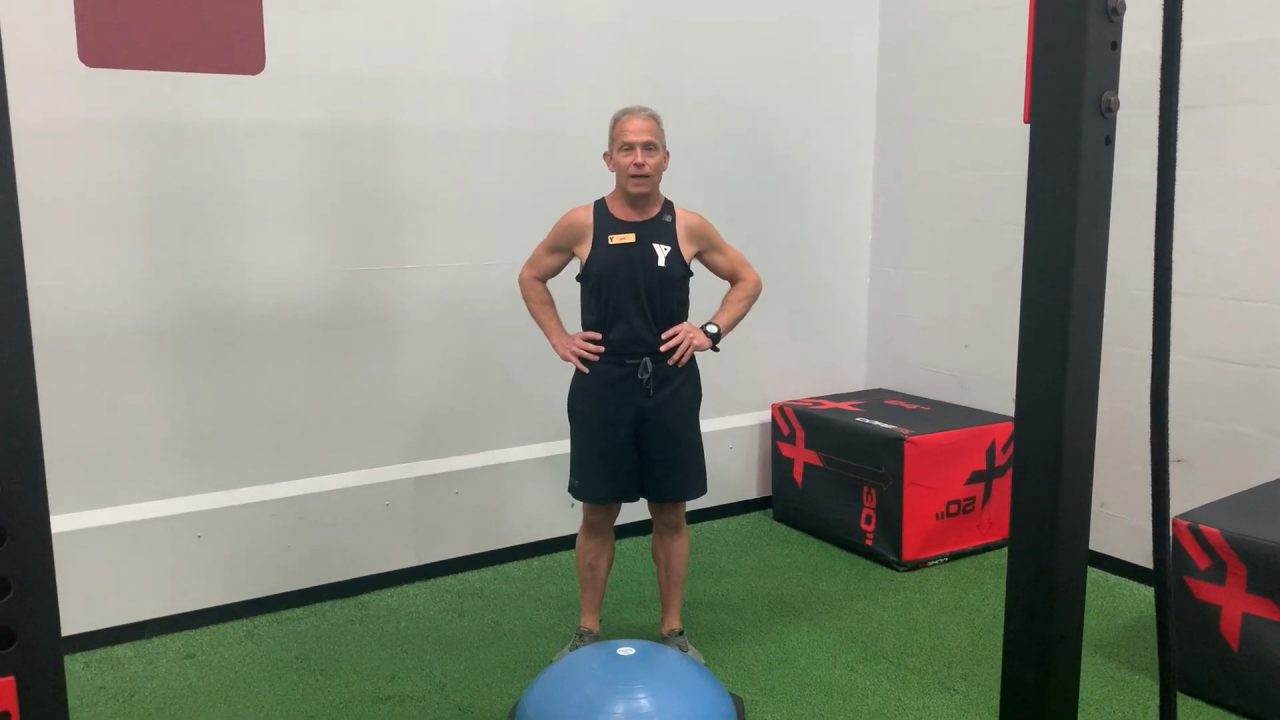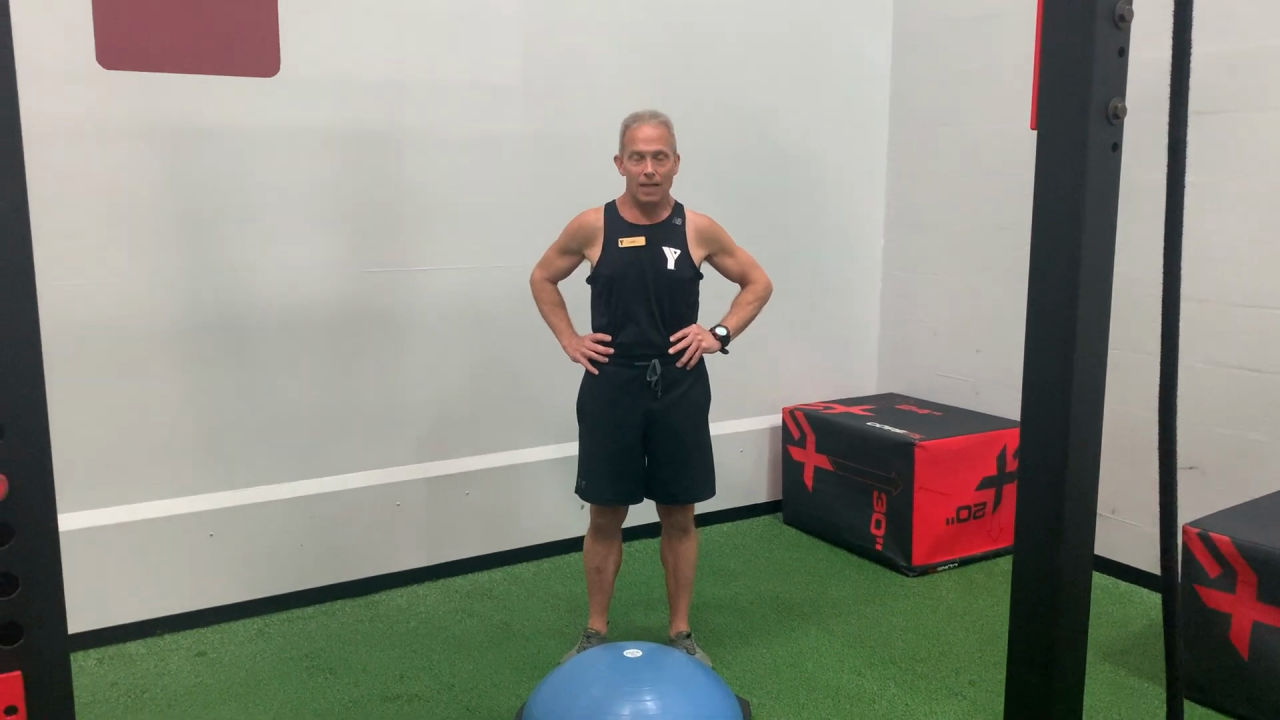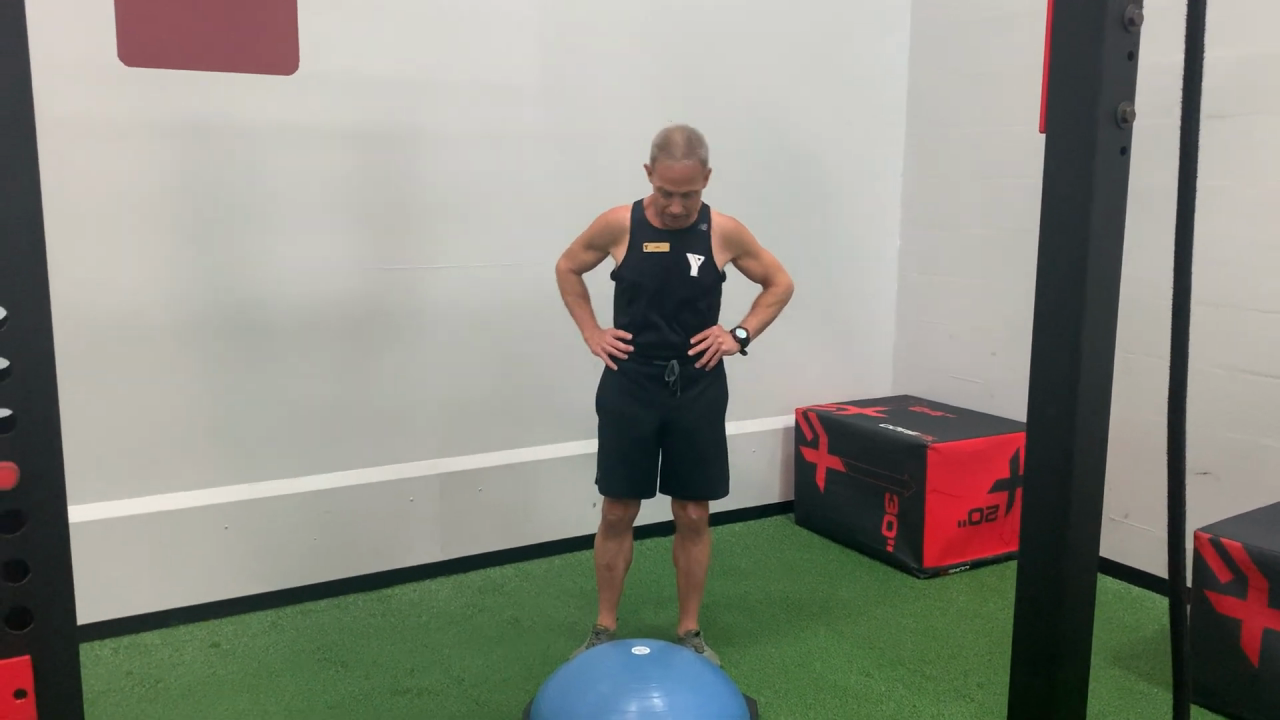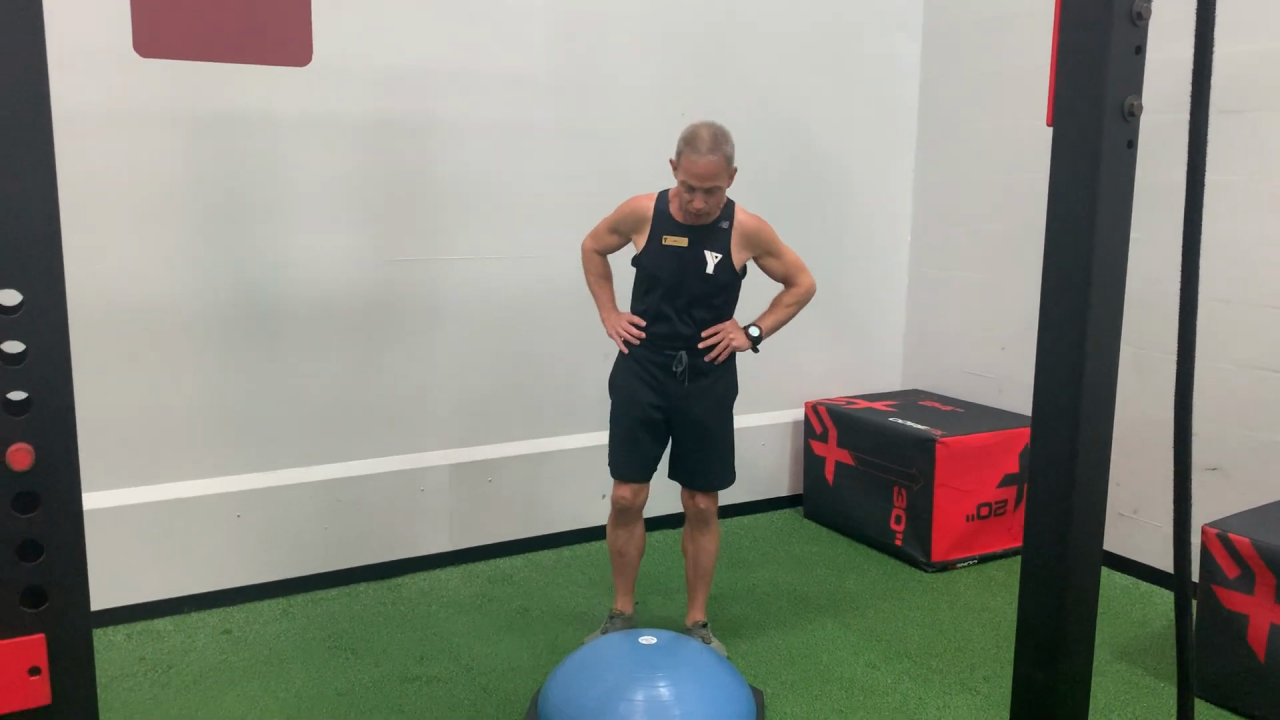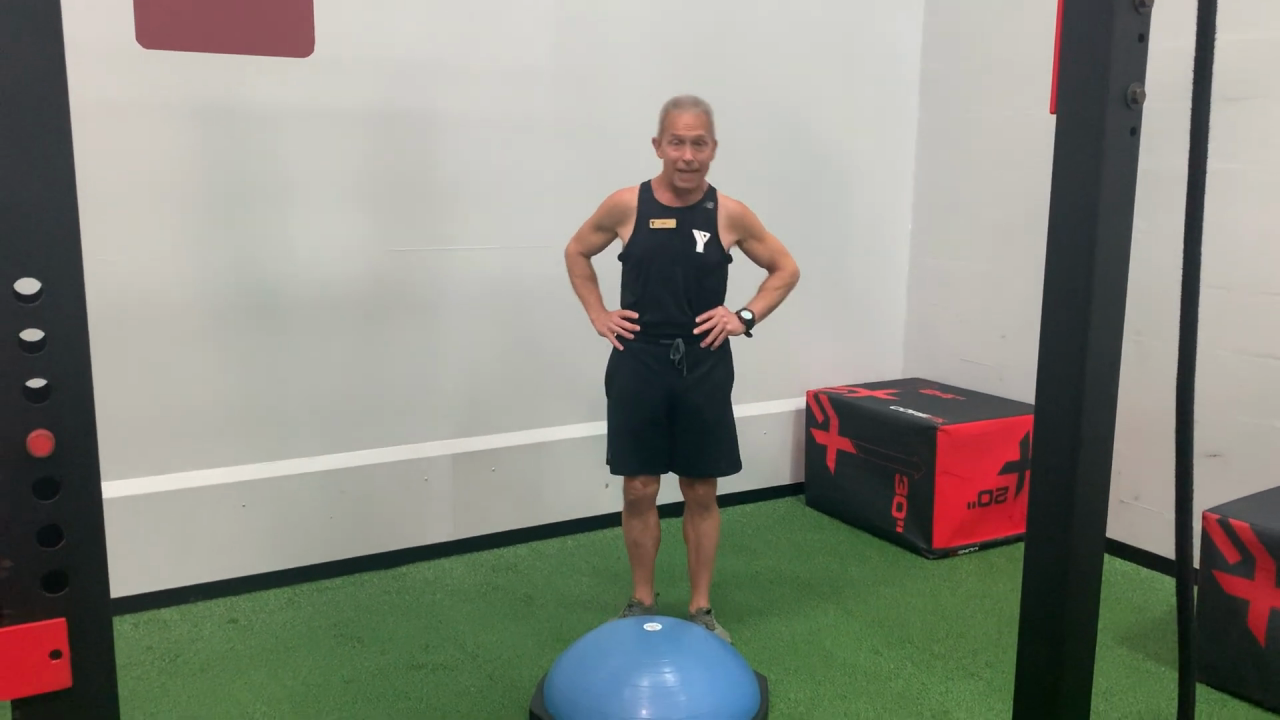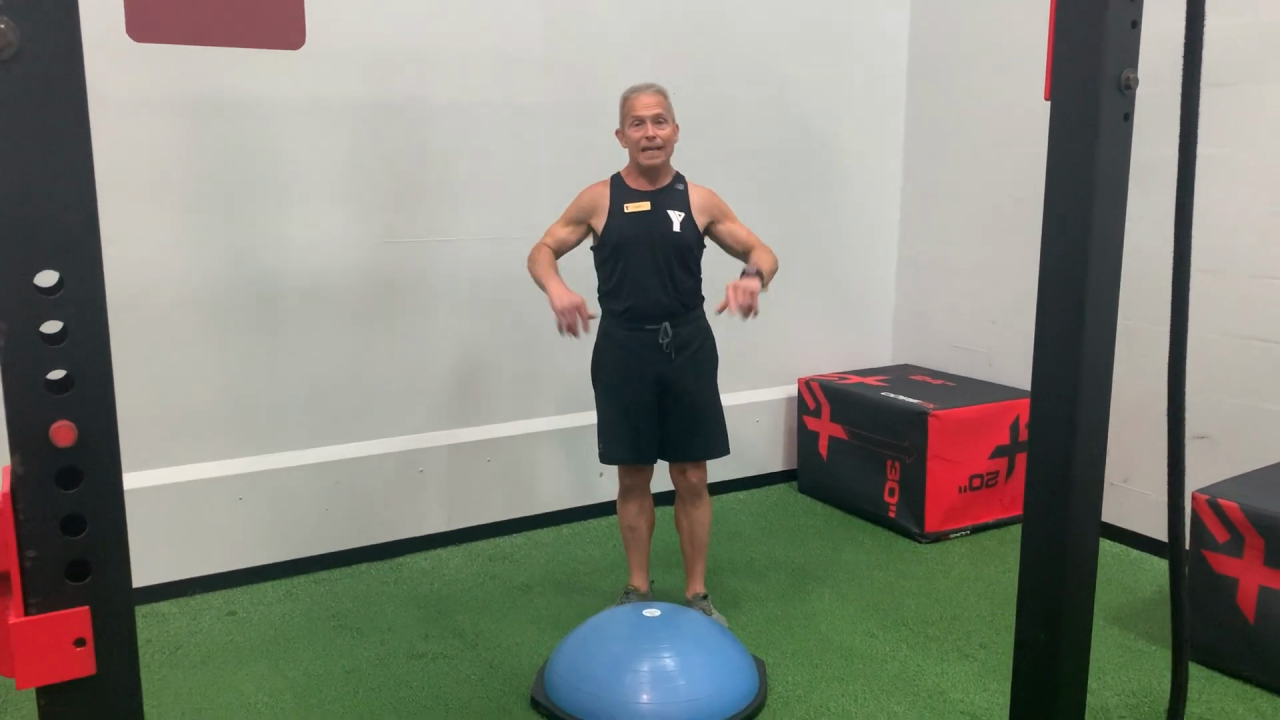
dt=0.3s
person 1, frame 1
left shoulder: (688, 226)
right shoulder: (581, 224)
left elbow: (747, 279)
right elbow: (531, 276)
left wrist: (711, 332)
right wrist: (558, 338)
left hip: (671, 386)
right hip: (602, 386)
left knee: (671, 515)
right knee: (598, 515)
left ankle: (673, 630)
right ankle: (588, 630)
person 1, frame 2
left shoulder: (698, 229)
right shoulder: (591, 226)
left elbow: (757, 282)
right elbow: (542, 278)
left wrist: (720, 334)
right wrist: (569, 340)
left hip: (680, 387)
right hip: (611, 387)
left knee: (679, 516)
right knee: (606, 517)
left ankle: (680, 633)
right ankle: (595, 632)
person 1, frame 3
left shoulder: (724, 231)
right shoulder: (618, 224)
left elbow: (779, 283)
right elbow: (567, 268)
left wrist: (740, 336)
right wrist: (591, 333)
left hip: (698, 387)
right hip: (630, 384)
left knee: (693, 516)
right knee: (617, 512)
left ankle: (690, 632)
right ankle: (604, 628)
person 1, frame 4
left shoulder: (747, 230)
right shoulder: (641, 212)
left elbow: (802, 283)
right elbow: (592, 247)
left wrist: (753, 333)
right wrist: (609, 315)
left hip: (707, 377)
right hip: (642, 370)
left knee: (701, 504)
right knee: (626, 498)
left ankle: (696, 622)
right ankle: (621, 611)
person 1, frame 5
left shoulder: (730, 214)
right shoulder: (625, 205)
left elbow: (785, 269)
right elbow: (576, 252)
left wrist: (745, 318)
right wrist: (598, 314)
left hip: (703, 366)
right hip: (637, 363)
left knee: (701, 492)
right knee: (638, 491)
left ankle: (701, 608)
right ankle: (641, 601)
person 1, frame 6
left shoulder: (700, 198)
right shoulder: (599, 198)
left elbow: (761, 255)
right elbow: (540, 255)
left wrist: (753, 277)
right wrist: (556, 290)
left hip: (688, 346)
right hip: (623, 349)
left knee: (691, 476)
right knee: (633, 477)
left ankle: (697, 593)
right ankle: (637, 588)
